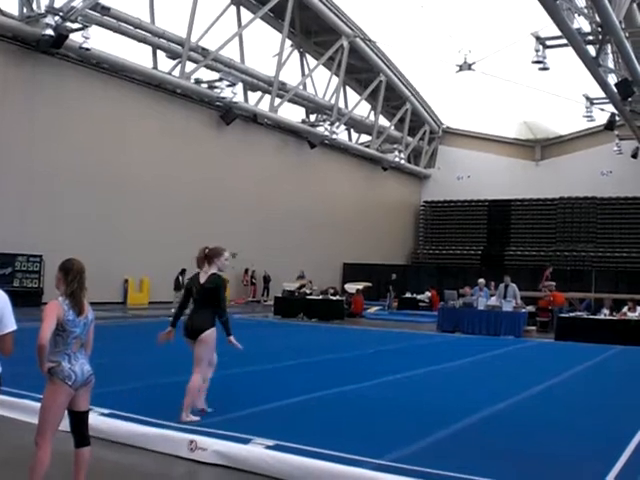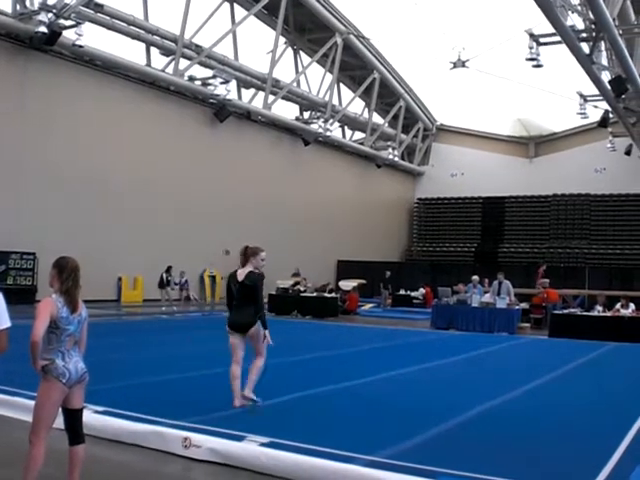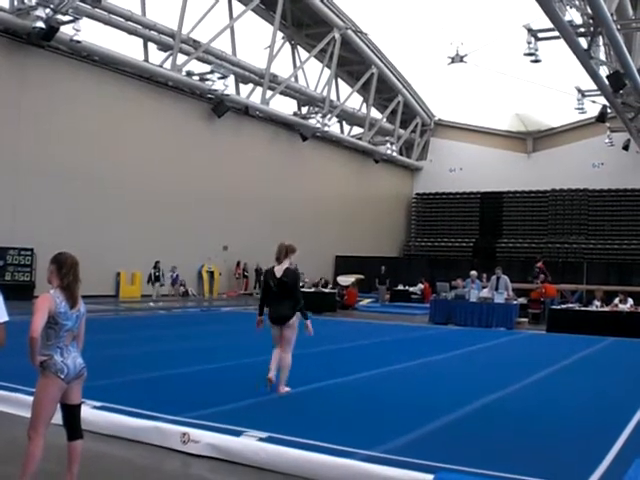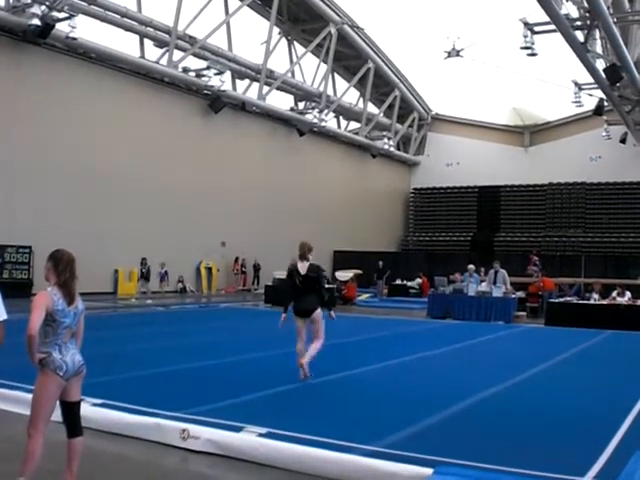
dt=0.5s
person 1, frame 1
left shoulder: (55, 306)
right shoulder: (87, 308)
left elbow: (43, 341)
left wrist: (43, 364)
left hip: (63, 375)
right hip: (84, 372)
left knee: (43, 440)
right knee: (82, 434)
person 1, frame 2
left shoulder: (49, 304)
right shoulder: (81, 306)
left elbow: (36, 338)
left wrist: (36, 361)
left hip: (57, 372)
right hip: (78, 369)
left knee: (37, 437)
right knee: (76, 431)
person 1, frame 3
left shoulder: (47, 299)
right shoulder: (79, 301)
left elbow: (35, 333)
left wrist: (34, 358)
right wrist: (71, 358)
left hip: (55, 368)
right hip: (76, 365)
left knee: (36, 433)
right knee: (74, 427)
person 1, frame 4
left shoulder: (45, 297)
right shoulder: (77, 298)
left elbow: (32, 331)
left wrist: (33, 355)
right wrist: (70, 356)
left hip: (54, 365)
right hip: (75, 362)
left knee: (35, 430)
right knee: (74, 424)
person 2, frame 1
left shoulder: (195, 278)
right shoulder: (219, 280)
left elbow: (182, 304)
right elbow: (221, 310)
left wrist: (172, 327)
right wrist: (229, 335)
left hip: (190, 325)
right hip: (206, 328)
left knee: (211, 362)
right knee: (199, 371)
left ankle: (199, 401)
right ankle: (186, 413)
person 2, frame 2
left shoulder: (232, 276)
right shoulder: (256, 277)
left elbow: (229, 302)
right elbow: (259, 305)
right wrist: (265, 329)
left hip: (234, 321)
right hip: (250, 321)
left knee: (236, 361)
right knee: (260, 355)
left ankle: (237, 398)
right ankle: (247, 390)
person 2, frame 3
left shoulder: (268, 272)
right shoulder: (293, 273)
left elbow: (264, 296)
right elbow: (297, 298)
left wrist: (260, 315)
right wrist: (306, 319)
left hip: (274, 314)
right hip: (289, 314)
left knee: (278, 347)
right knee: (286, 351)
left ankle: (271, 373)
right ankle: (281, 386)
person 2, frame 4
left shoulder: (292, 270)
right shoulder: (317, 269)
left elbow: (288, 292)
right elbow: (321, 291)
left wrist: (285, 312)
right wrist: (330, 309)
left hip: (298, 308)
right hip: (313, 308)
left knee: (301, 340)
right knee: (319, 339)
left ankle: (303, 371)
right ankle: (305, 360)
